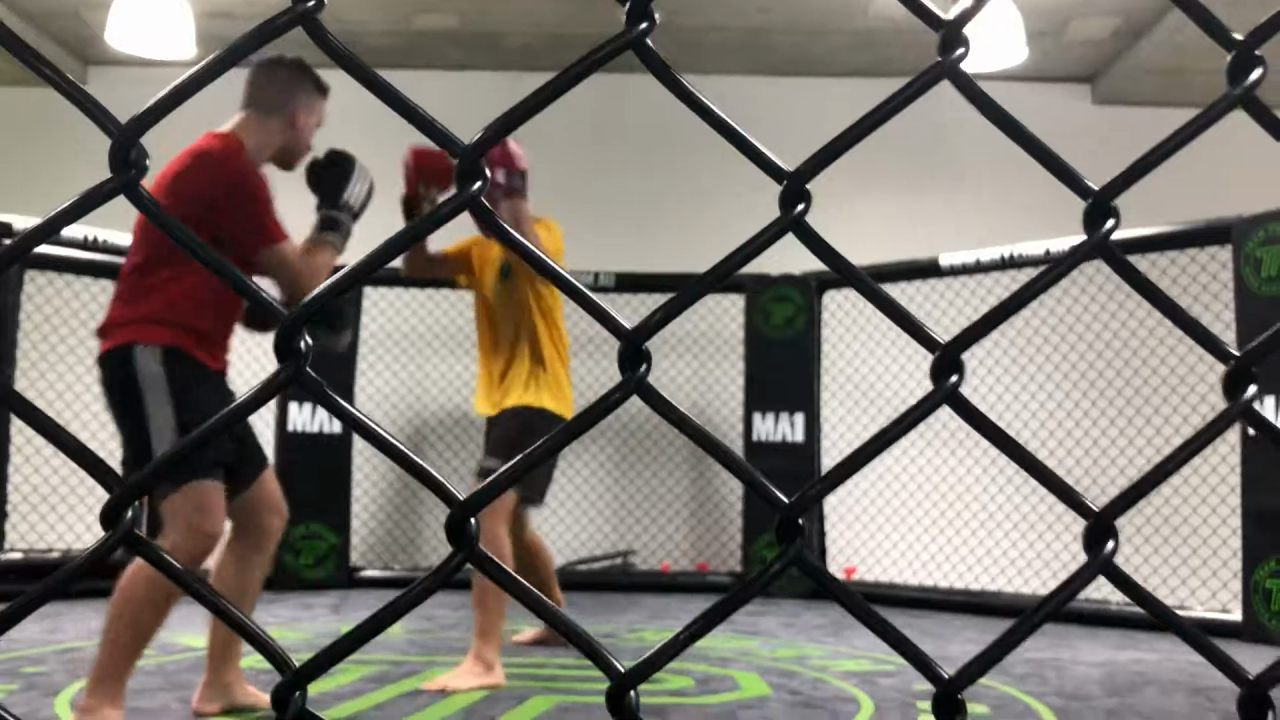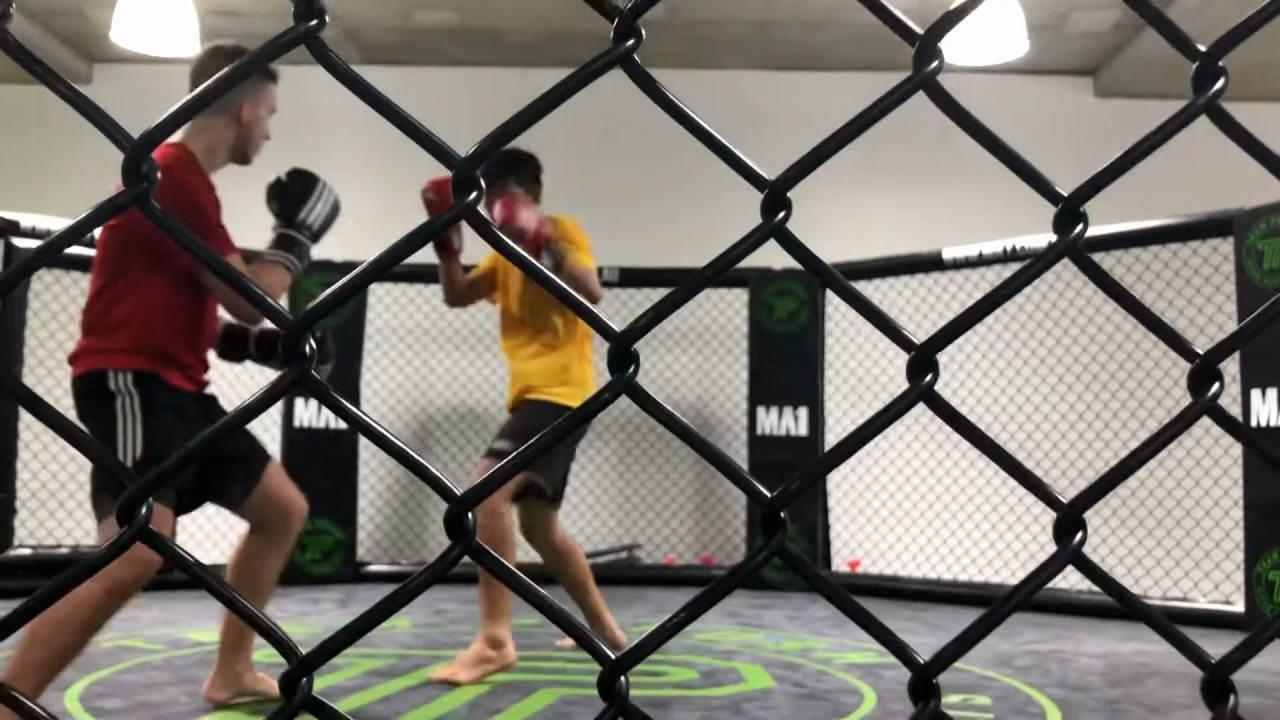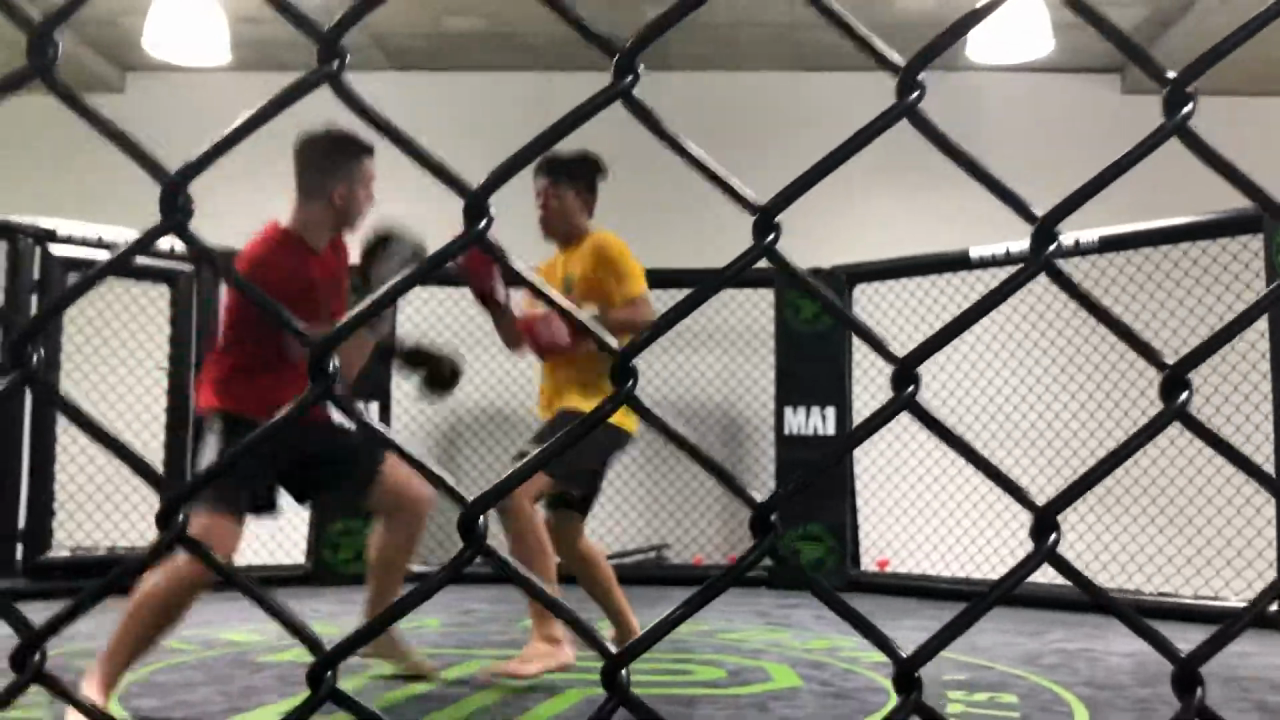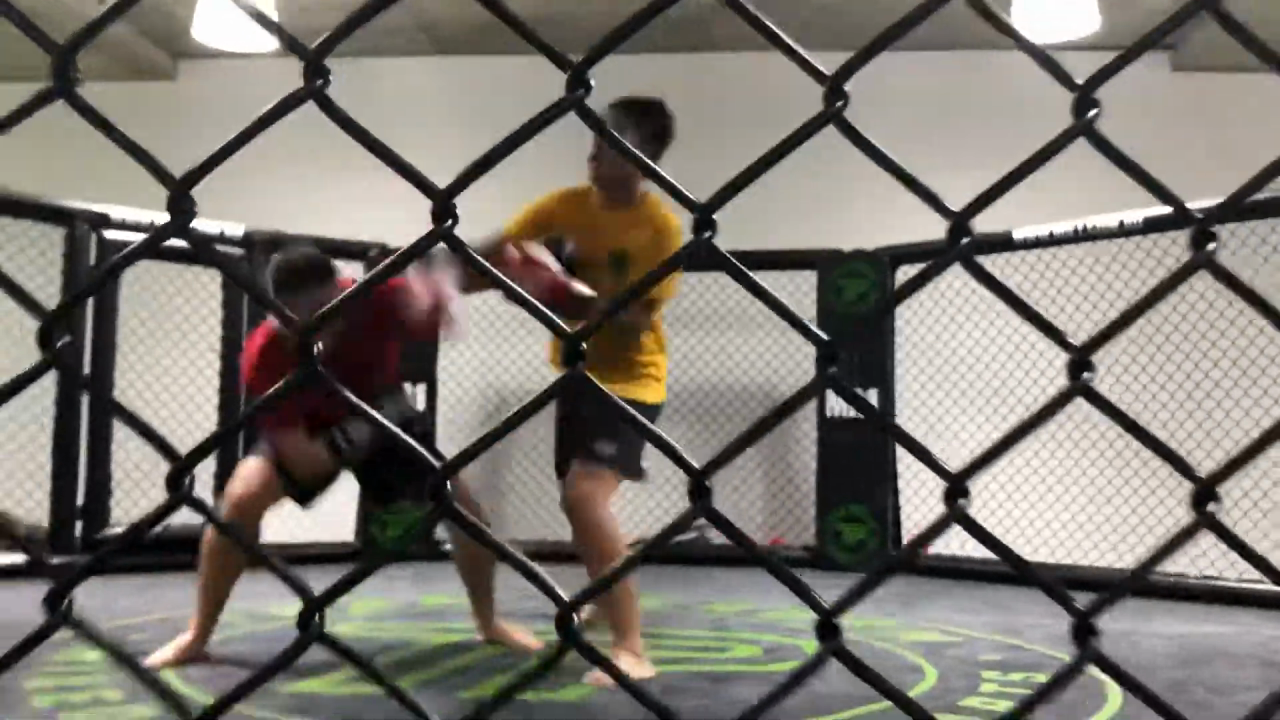
dt=0.4s
person 1, frame 1
left shoulder: (216, 162)
right shoulder: (226, 164)
right elbow: (301, 282)
left wrist: (284, 316)
right wrist: (340, 212)
left hip: (187, 360)
right hip: (156, 356)
left knee: (265, 515)
right knee: (198, 522)
person 1, frame 2
left shoulder: (185, 179)
right shoulder: (173, 176)
right elbow: (250, 301)
left wrist: (252, 345)
right wrist: (297, 231)
left hip: (177, 385)
right hip: (129, 381)
left knee: (284, 508)
right knee: (139, 552)
person 1, frame 3
left shoulder: (329, 246)
right shoulder: (273, 263)
right elbow: (336, 369)
left hip: (300, 417)
right hip: (238, 419)
left knee: (412, 498)
right knee: (204, 555)
left ankle: (381, 633)
person 1, frame 4
left shoulder: (367, 297)
right shoulder: (264, 358)
right elbow: (302, 459)
right wrist: (353, 435)
left hip: (381, 423)
right hip: (315, 437)
left knee: (463, 509)
right knee: (240, 502)
left ankle: (489, 622)
right ankle: (199, 634)
person 2, frame 1
left shoulder: (537, 230)
right shoulder: (479, 247)
left elbow: (535, 250)
right elbow: (418, 268)
left wrist: (507, 185)
right wrist: (417, 208)
left hip: (538, 399)
right hip: (501, 401)
left knee: (492, 512)
right knee: (513, 521)
left ankle: (484, 660)
right ankle: (556, 620)
person 2, frame 2
left shoulder: (562, 232)
right shoulder: (503, 253)
left elbow: (591, 290)
right elbow: (457, 295)
left wrist: (543, 244)
right wrist: (445, 237)
left hip: (556, 393)
right hip: (533, 395)
left knee: (489, 491)
right knee: (538, 521)
left ankle: (493, 640)
right ankle: (604, 628)
person 2, frame 3
left shoulder: (607, 252)
right shoulder: (550, 268)
left elbow: (642, 318)
right elbow: (515, 340)
right wrist: (490, 299)
left hip: (598, 408)
right hip: (566, 408)
left knee: (514, 495)
right knee: (563, 530)
left ankle: (549, 638)
right ankle: (628, 628)
person 2, frame 4
left shoulder: (662, 231)
right shoulder: (564, 207)
left elbow: (638, 325)
right elbow: (489, 253)
left hip: (631, 384)
right hip: (576, 381)
left knee: (583, 497)
right knee: (587, 499)
left ankle: (630, 648)
right ankle: (610, 608)
